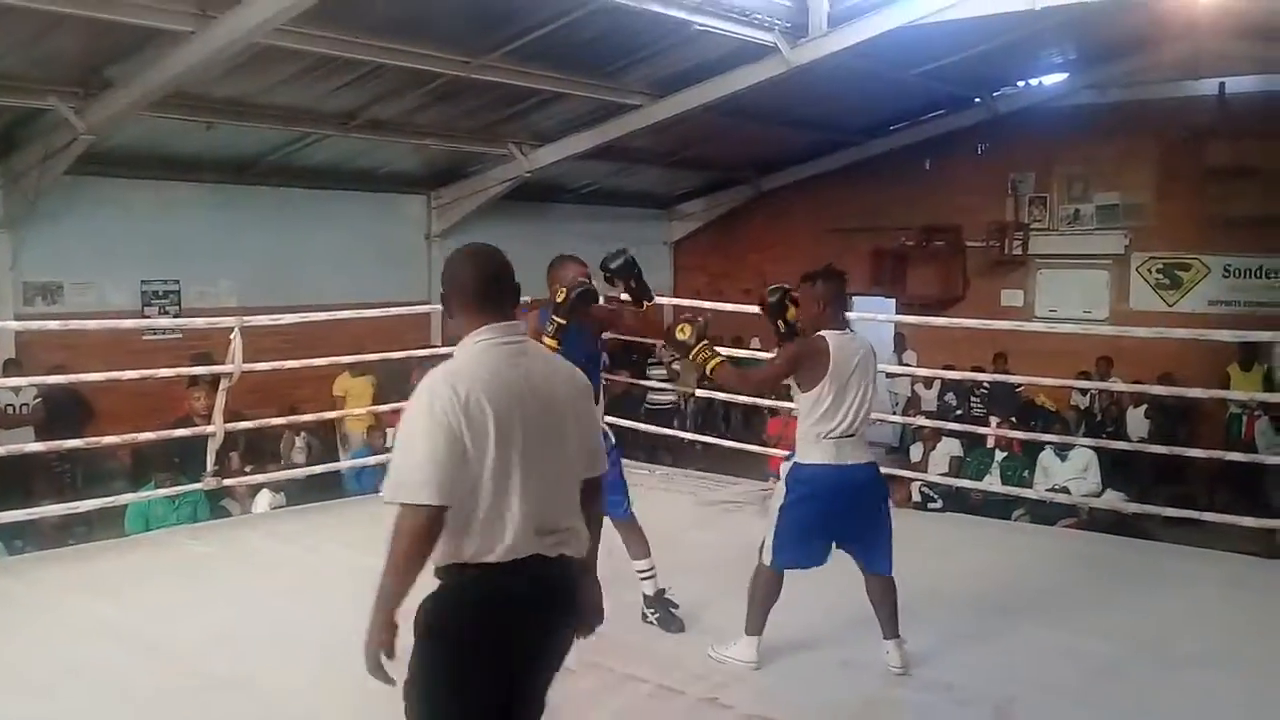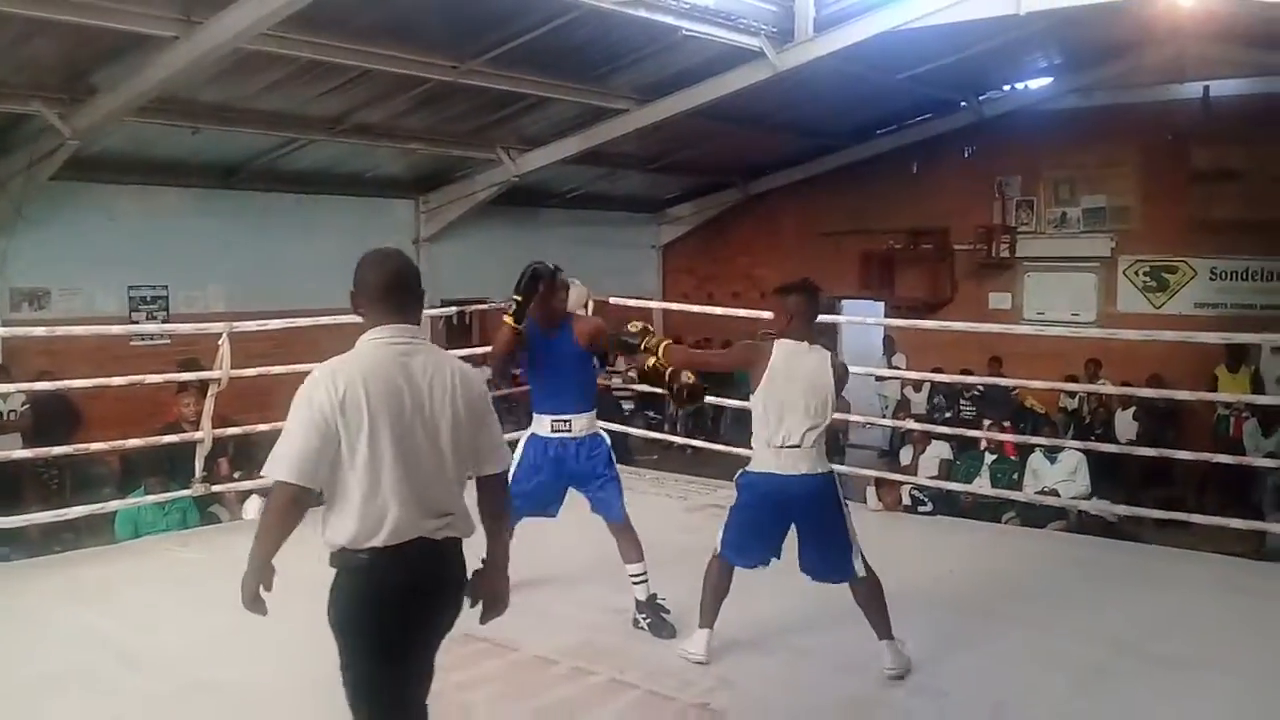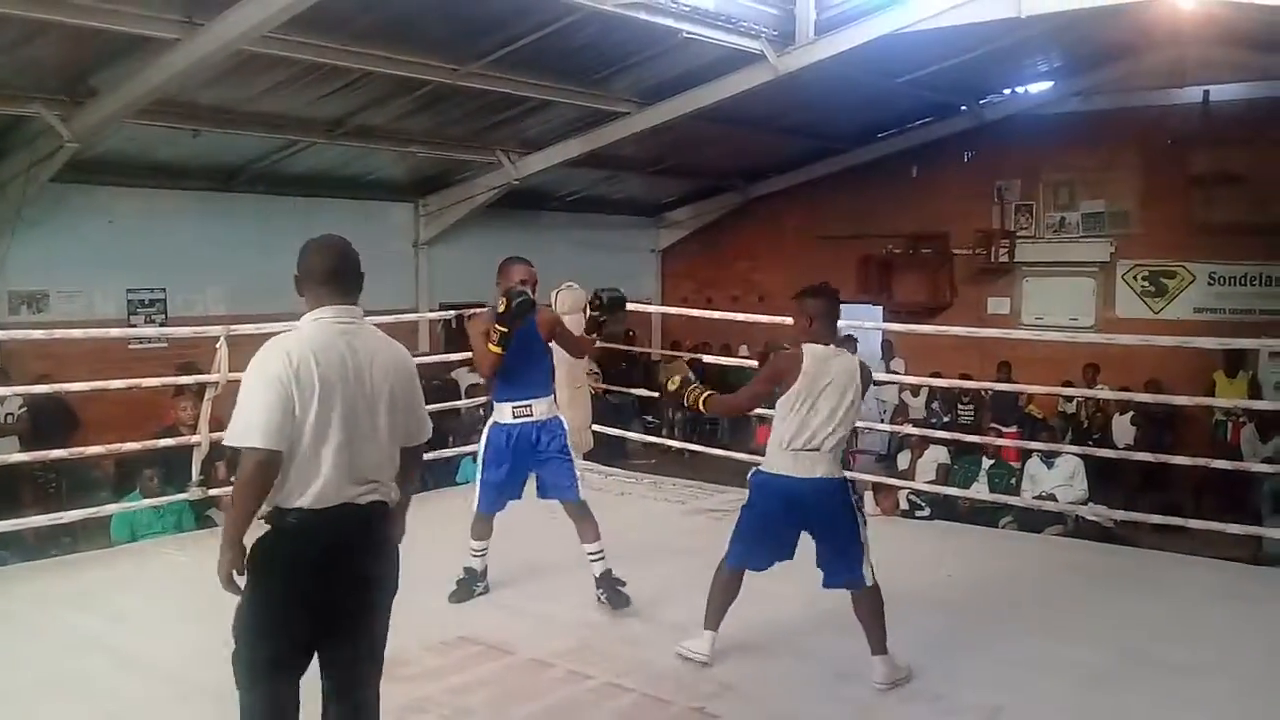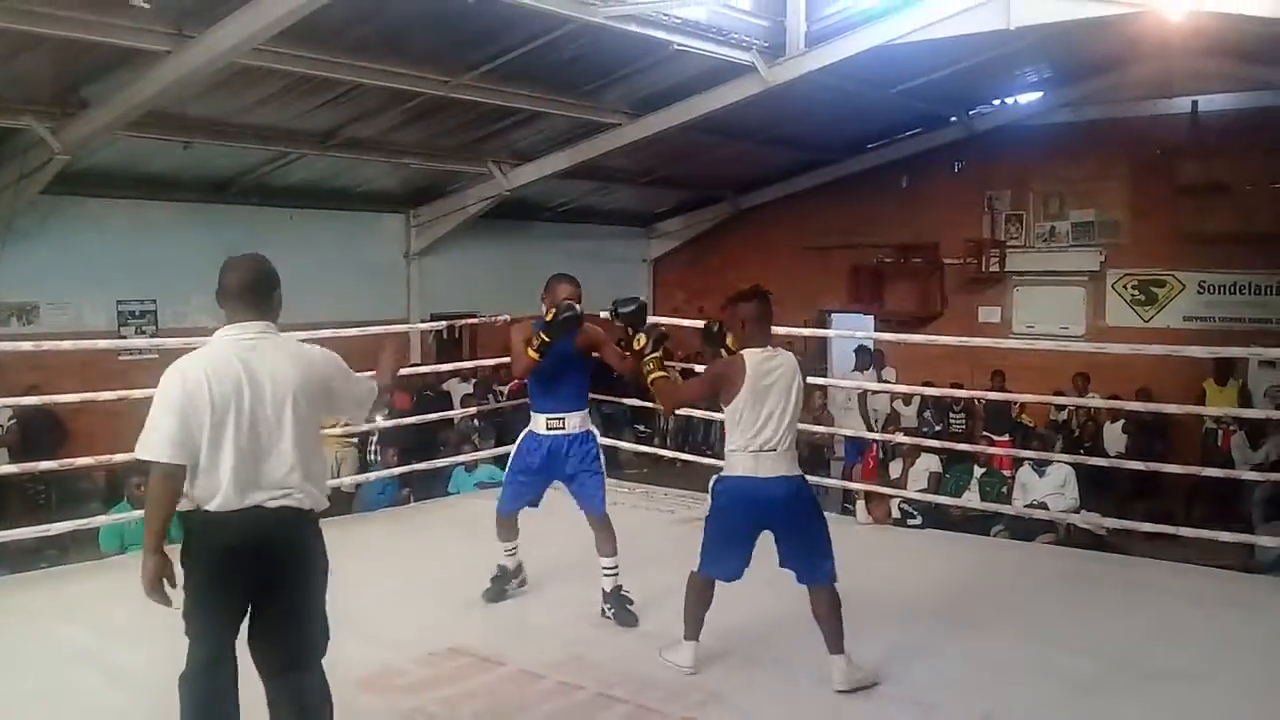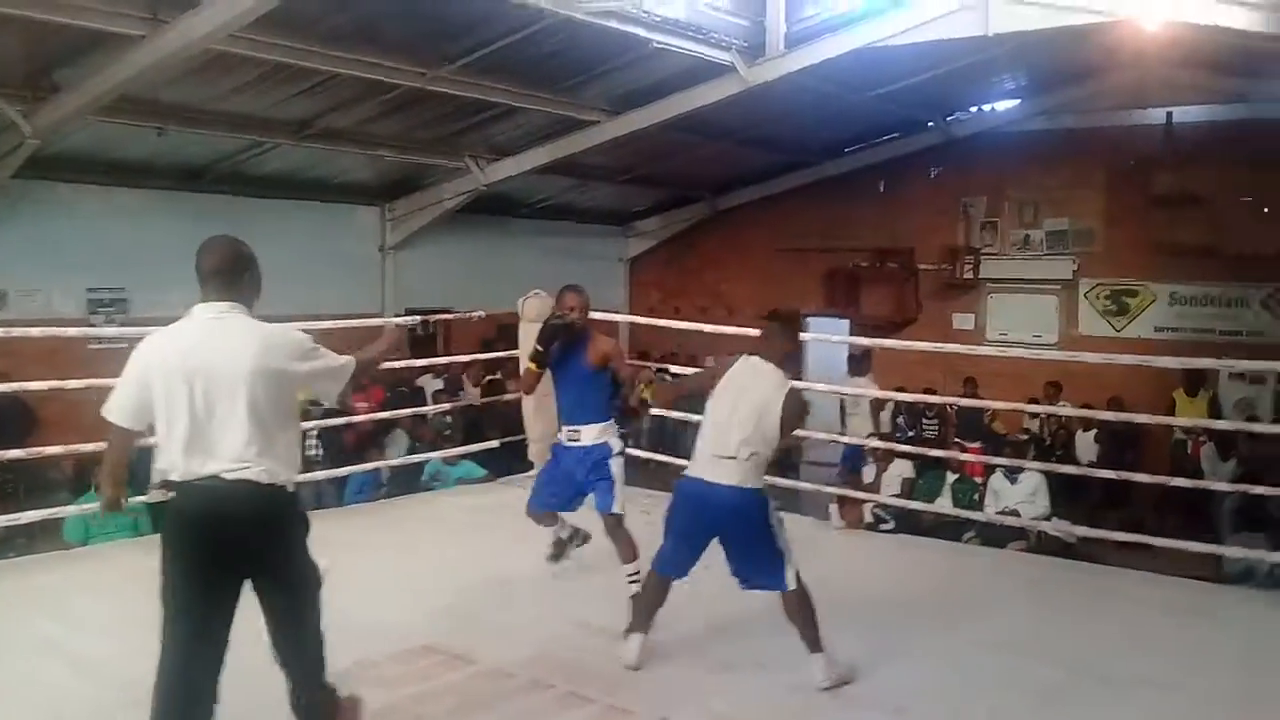
dt=0.4s
person 1, frame 1
left shoulder: (446, 385)
right shoulder: (569, 376)
left elbow: (423, 517)
right elbow: (591, 488)
left wrist: (384, 612)
right wrist: (586, 575)
left hip: (478, 596)
right hip: (557, 588)
person 1, frame 2
left shoulder: (333, 380)
right shoulder: (462, 378)
left elbow: (291, 491)
right elbow: (493, 485)
left wrist: (257, 564)
right wrist: (496, 567)
left hip: (370, 574)
right hip: (442, 567)
person 1, frame 3
left shoulder: (283, 353)
right shoulder: (395, 356)
left elbow: (259, 461)
right elbow: (412, 452)
left wrist: (231, 541)
right wrist: (395, 511)
left hip: (301, 533)
right hip: (371, 531)
left knee: (264, 667)
right knee: (353, 675)
person 1, frame 4
left shoulder: (188, 371)
right shoulder: (313, 362)
left elbow: (166, 472)
right elbow: (371, 397)
left wrist: (153, 549)
right wrist: (387, 370)
left hip: (218, 535)
right hip: (293, 533)
left knee: (210, 662)
right knee: (297, 666)
person 1, frame 5
left shoulder: (158, 347)
right shoulder: (278, 344)
left elbow: (122, 427)
right elbow: (350, 370)
left wrist: (112, 481)
right wrist: (384, 348)
left hip: (193, 506)
right hip: (264, 504)
left knee: (188, 641)
right knee: (294, 617)
person 2, frame 1
left shoulder: (808, 348)
right shoulder: (865, 348)
left elbow: (749, 383)
left wrist: (699, 348)
right wrist: (786, 330)
left hip: (813, 474)
right hip: (861, 471)
left knee: (772, 559)
right knee: (874, 563)
left ankle: (748, 645)
right ankle: (894, 647)
person 2, frame 2
left shoulder: (757, 354)
right shoulder: (836, 368)
left elbow: (691, 360)
left wrist: (647, 340)
left hip: (764, 480)
right hip: (814, 481)
left knee: (724, 557)
right knee: (853, 566)
left ankle: (701, 640)
right ankle: (890, 651)
person 2, frame 3
left shoulder: (787, 362)
right shoulder: (859, 372)
left elbow: (734, 406)
left wrist: (687, 391)
left hip: (776, 481)
right hip: (828, 486)
left knee: (735, 562)
right knee: (860, 575)
left ankle: (704, 640)
right ankle: (883, 663)
person 2, frame 4
left shoulder: (729, 367)
right shoulder: (794, 365)
left elbow: (672, 399)
left wrist: (651, 355)
right wrist: (732, 347)
left hip: (738, 485)
right hip: (788, 484)
left knee: (707, 569)
right knee: (818, 576)
left ankle: (688, 649)
right ankle: (841, 665)
person 2, frame 5
left shoulder: (730, 368)
right shoulder: (793, 401)
left elbow: (673, 392)
left wrist: (651, 392)
left hip: (696, 487)
right hip: (743, 495)
left knee: (664, 567)
right knee: (786, 579)
left ankle: (635, 644)
right ankle: (822, 664)
person 3, frame 1
left shoulder: (595, 315)
right shoulder: (534, 321)
left wrist: (636, 286)
right wrist: (561, 317)
left knee: (624, 518)
left ankle: (653, 598)
person 3, frame 2
left shoulder: (588, 327)
right shoulder: (522, 329)
right elbow: (497, 359)
right wrist: (519, 303)
left hip: (586, 440)
right hip: (542, 440)
left knee: (618, 520)
right knee: (506, 514)
left ankle: (645, 603)
person 3, frame 3
left shoulder: (545, 318)
right shoulder: (481, 324)
left elbow: (579, 350)
right elbow: (485, 371)
left wrist: (597, 319)
right wrist: (503, 324)
left hip: (546, 425)
right hip: (504, 427)
left knee: (574, 502)
right knee: (486, 508)
left ankle: (603, 576)
right ankle: (476, 573)
person 3, frame 4
left shoulder: (588, 334)
right shoulder: (525, 331)
left elbow: (628, 368)
right elbow: (519, 372)
left wrist: (636, 330)
right wrist: (550, 332)
left hip: (579, 437)
right hip: (538, 436)
left knee: (598, 516)
right knee: (506, 509)
left ankle: (612, 594)
right ankle: (510, 570)
person 3, frame 5
left shoulder: (603, 346)
right shoulder: (552, 344)
left elbow: (631, 379)
right elbow: (526, 388)
left wrist: (646, 380)
right wrist: (541, 347)
left hip: (600, 445)
right hip: (567, 444)
left knee: (612, 522)
right knee: (538, 507)
left ankle: (638, 594)
right ankle: (569, 534)
